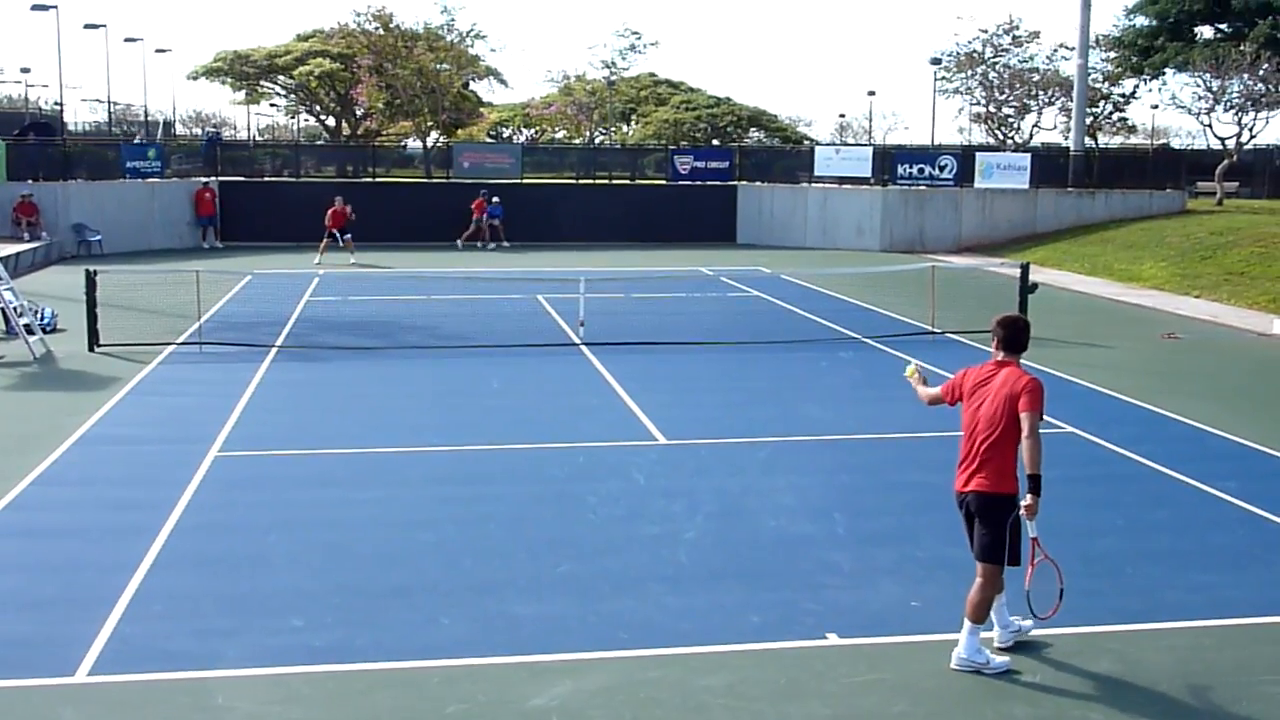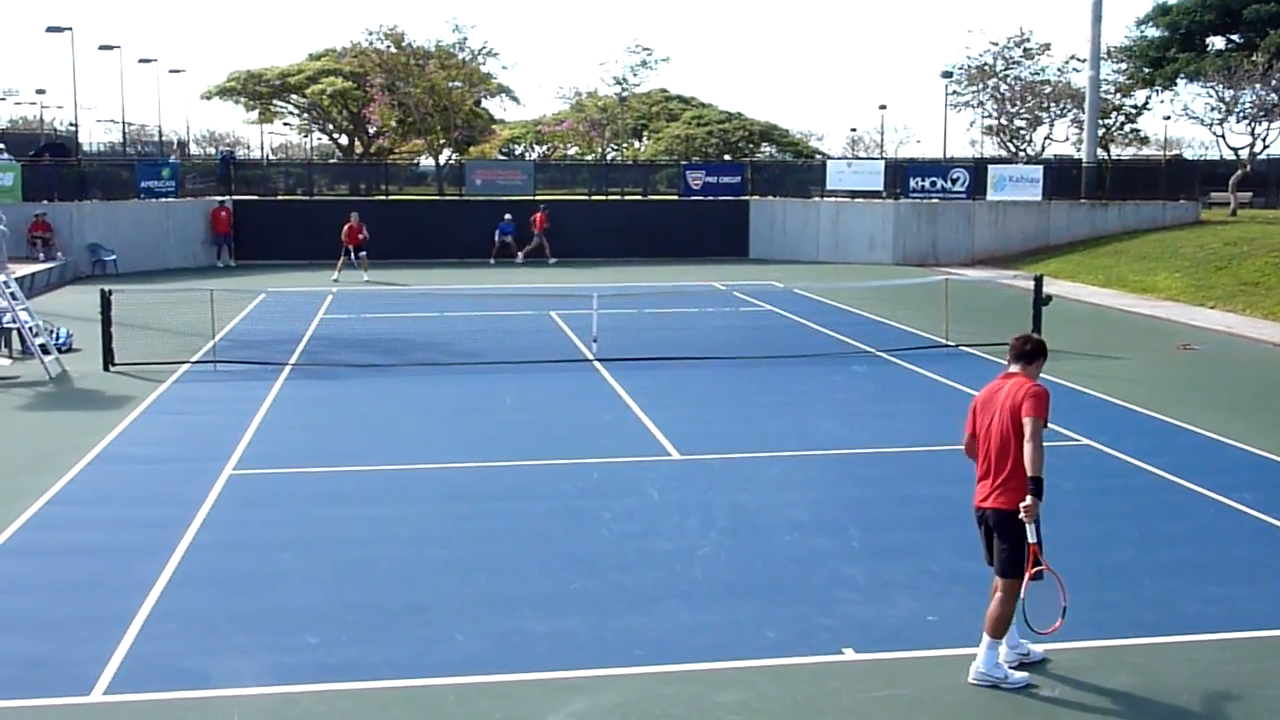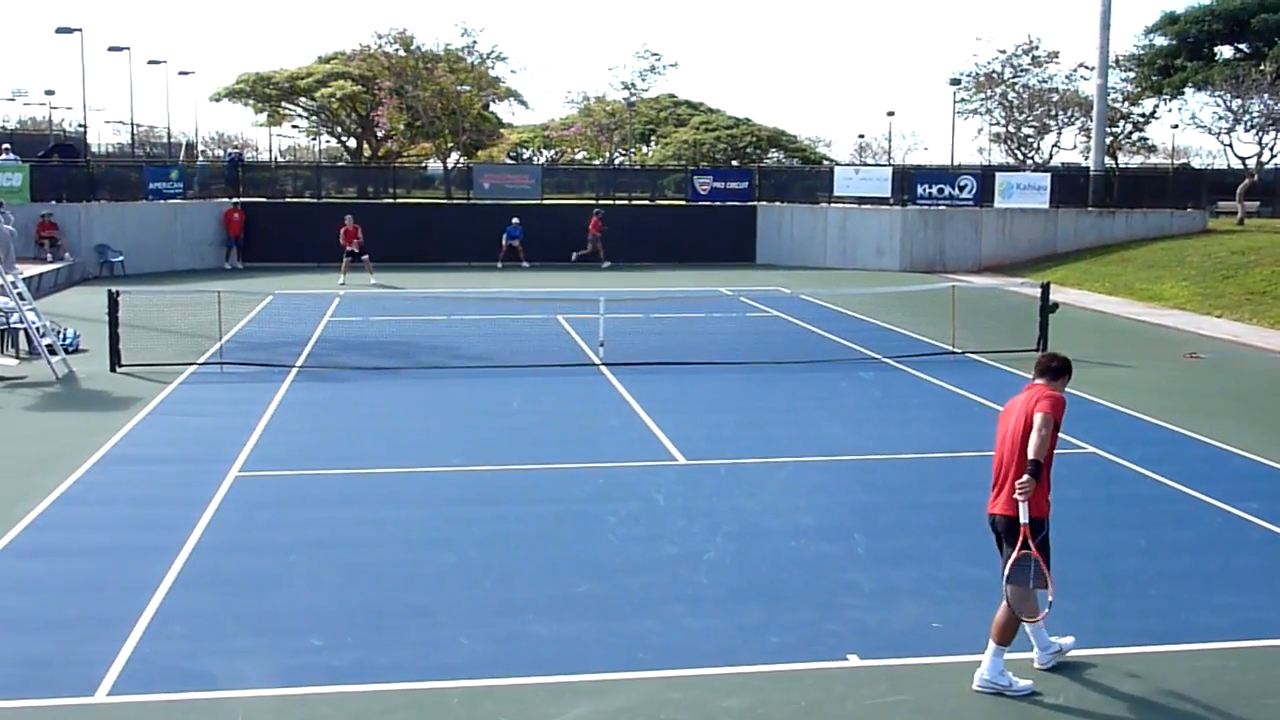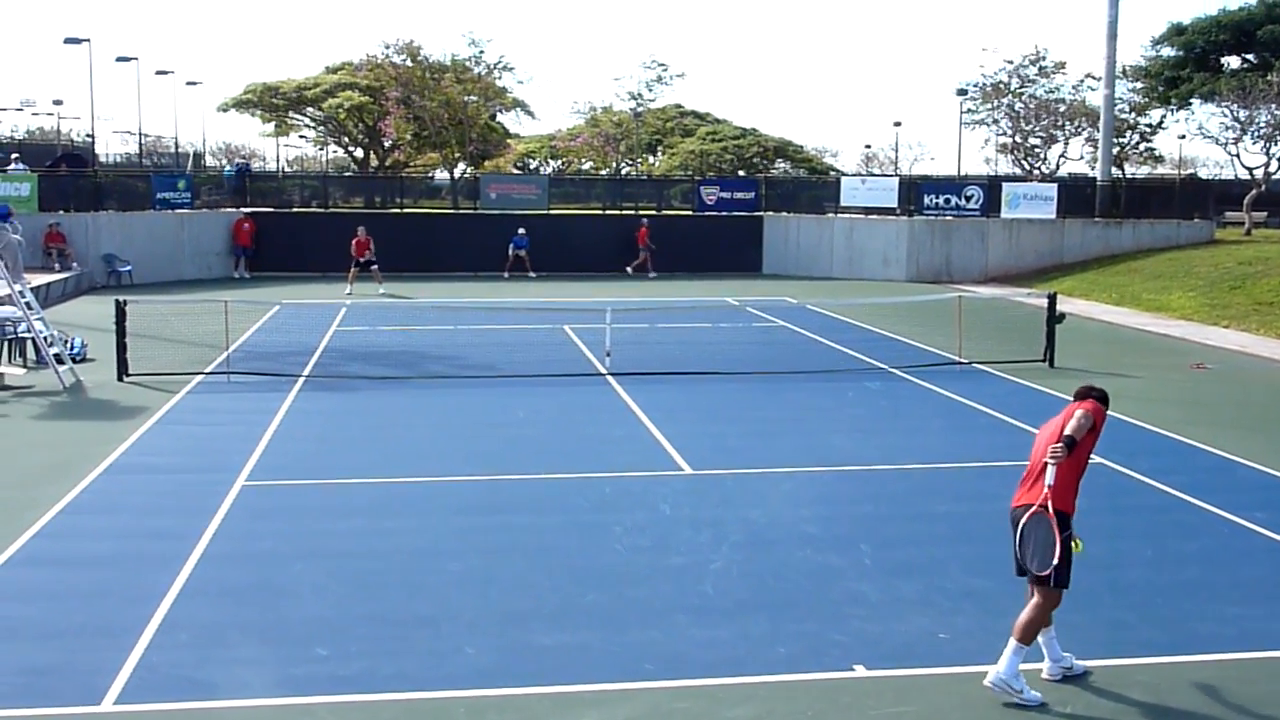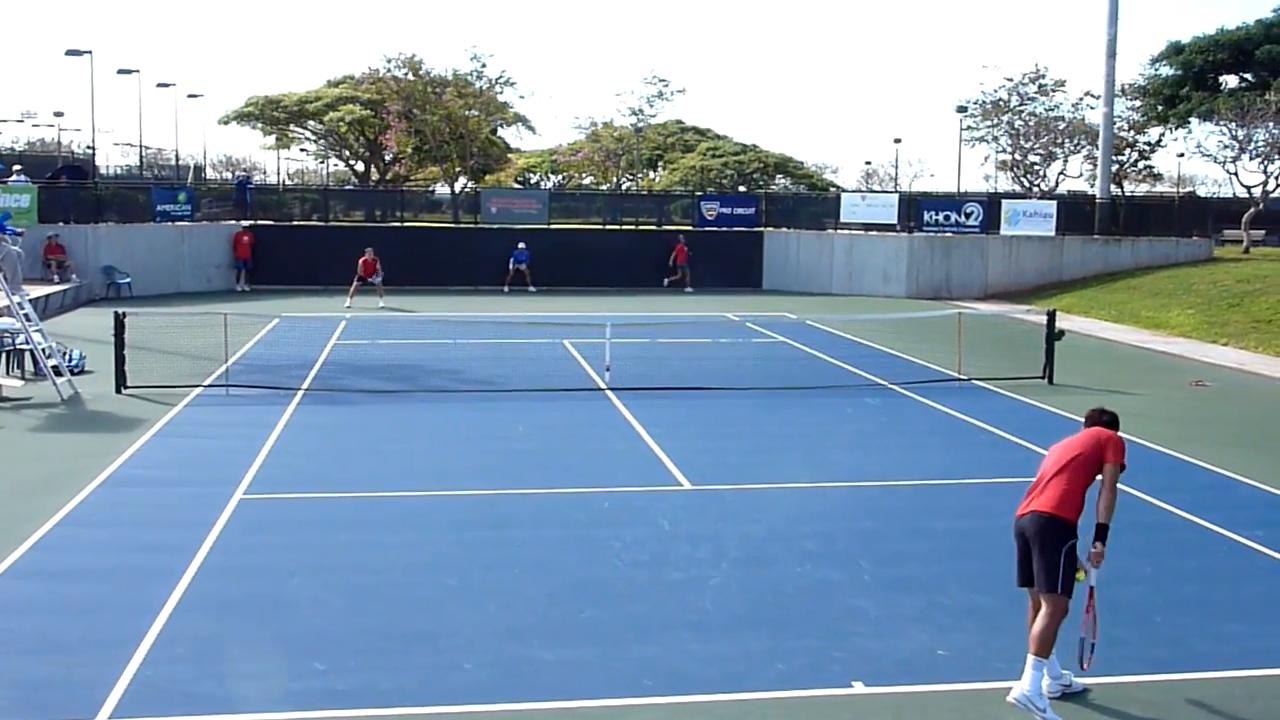
dt=0.4s
person 1, frame 1
left shoulder: (970, 377)
right shoulder: (1027, 384)
left elbow: (930, 397)
right elbow: (1029, 436)
left wrist: (918, 383)
right wrist: (1034, 488)
left hip: (965, 486)
right hip: (996, 490)
left knee: (990, 565)
right knee: (988, 572)
left ankle: (1005, 627)
right ankle: (967, 651)
person 1, frame 2
left shoulder: (985, 394)
right shoulder: (1033, 392)
left elbow: (970, 448)
right elbow: (1031, 440)
right wrist: (1034, 490)
left hip: (985, 502)
right hip: (1014, 504)
left knee: (1004, 580)
right knee: (1009, 586)
left ankle: (1010, 648)
right ankle: (985, 665)
person 1, frame 3
left shoulder: (1013, 403)
right shoulder: (1052, 398)
right elbow: (1040, 432)
right wrist: (1034, 472)
left hip: (999, 507)
right hip: (1025, 509)
left ankle: (1045, 648)
right ankle: (989, 673)
person 1, frame 4
left shoulder: (1053, 423)
right shoulder: (1094, 408)
right elbow: (1080, 422)
right wrist: (1069, 444)
left hip: (1021, 505)
right hip: (1050, 509)
left knee: (1040, 590)
right knee: (1047, 595)
left ankle: (1056, 661)
right ankle: (1005, 671)
person 1, frame 5
left shoulder: (1064, 444)
right shoulder: (1111, 440)
right elbow: (1108, 488)
left wrist: (1071, 557)
right wrist: (1100, 537)
left hip: (1024, 517)
right hip: (1053, 520)
left knee: (1039, 601)
right knee: (1055, 606)
left ankle: (1053, 678)
right ankle: (1029, 688)
